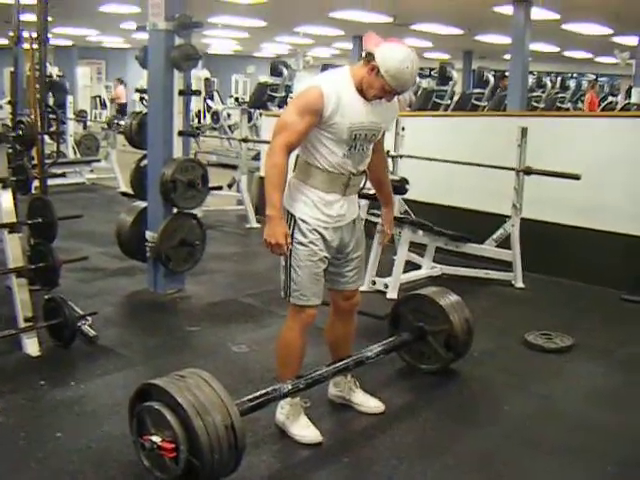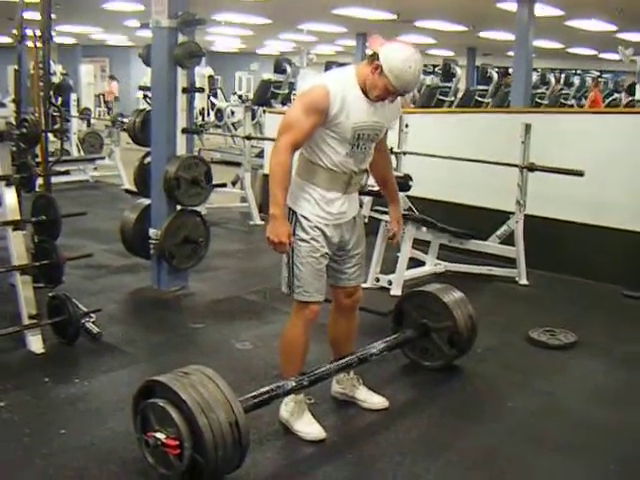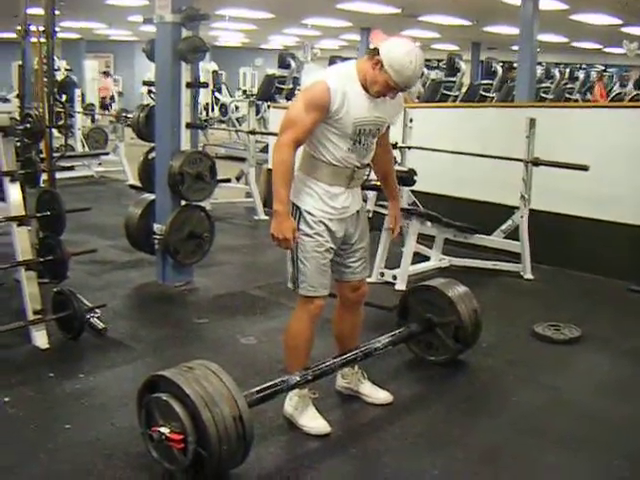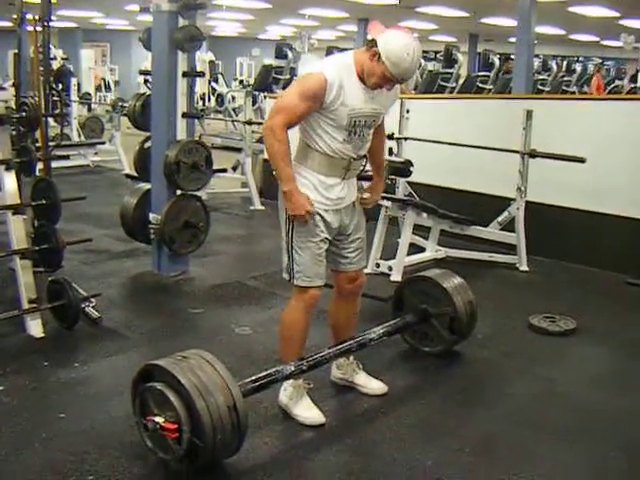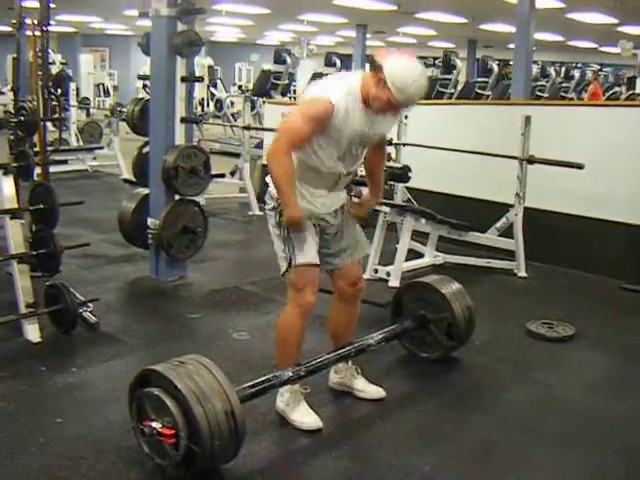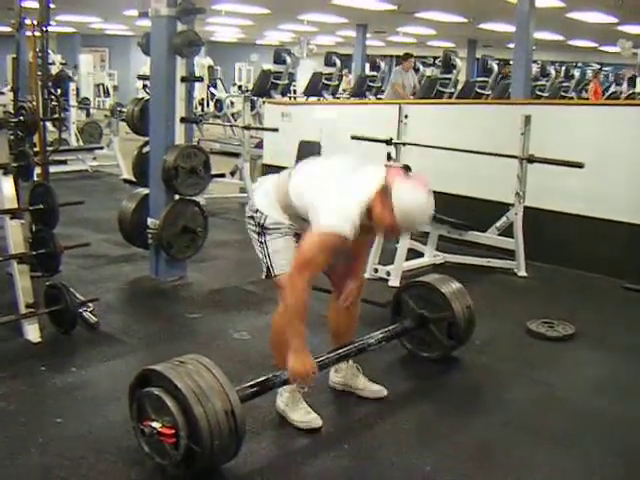
dt=0.3s
person 1, frame 1
left shoulder: (386, 104)
right shoulder: (322, 92)
right elbow: (278, 149)
left wrist: (388, 205)
right wrist: (274, 216)
left hip: (348, 214)
right hip: (308, 214)
left knee: (347, 302)
right knee: (304, 312)
left ankle: (342, 383)
right ankle: (288, 406)
person 1, frame 2
left shoulder: (388, 105)
right shoulder: (326, 92)
right elbow: (284, 147)
left wrist: (394, 203)
right wrist: (276, 214)
left hip: (348, 212)
right hip: (309, 212)
left knee: (349, 298)
right knee: (308, 308)
left ankle: (345, 380)
right ankle: (292, 401)
person 1, frame 3
left shoulder: (391, 99)
right shoulder: (327, 88)
right elbow: (285, 144)
left wrist: (394, 198)
right wrist: (280, 211)
left hip: (352, 206)
right hip: (313, 206)
left knee: (355, 293)
right knee: (312, 302)
left ankle: (349, 374)
right ankle: (296, 396)
person 1, frame 4
left shoulder: (387, 88)
right shoulder: (323, 78)
right elbow: (274, 126)
left wrist: (379, 178)
right wrist: (290, 190)
left hip: (348, 197)
right hip: (308, 196)
left knee: (352, 283)
right knee: (307, 293)
left ankle: (344, 365)
right ankle: (291, 387)
person 1, frame 5
left shoulder: (386, 106)
right shoulder: (329, 100)
right elbow: (279, 149)
left wrist: (375, 193)
right wrist: (291, 206)
left hip: (335, 202)
right hip: (296, 202)
left knee: (351, 286)
right knee: (304, 295)
left ankle: (343, 370)
right ankle: (289, 392)
person 1, frame 6
left shoulder: (391, 185)
right shoulder: (339, 220)
left elbow: (365, 229)
right elbow: (298, 280)
left wrist: (356, 275)
right wrist: (298, 352)
left hip: (306, 208)
right hip: (270, 211)
left knee: (350, 286)
right knee: (291, 294)
left ankle: (344, 370)
right ankle: (288, 392)
